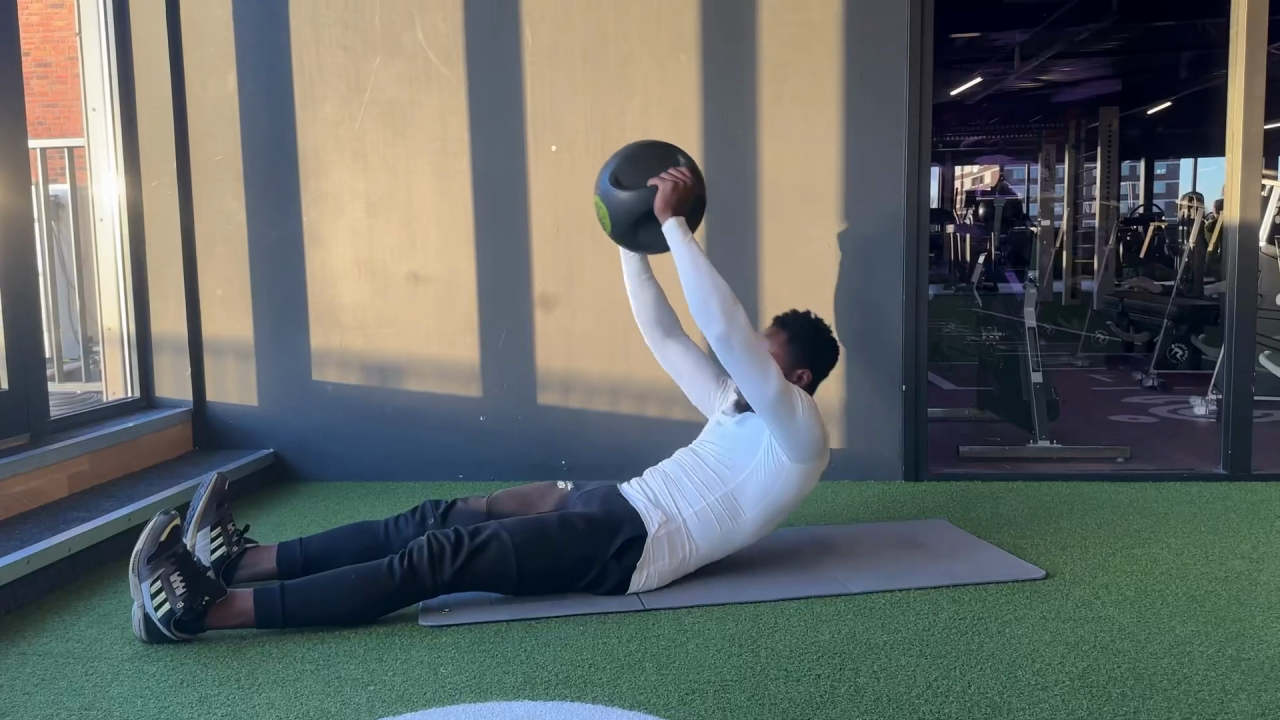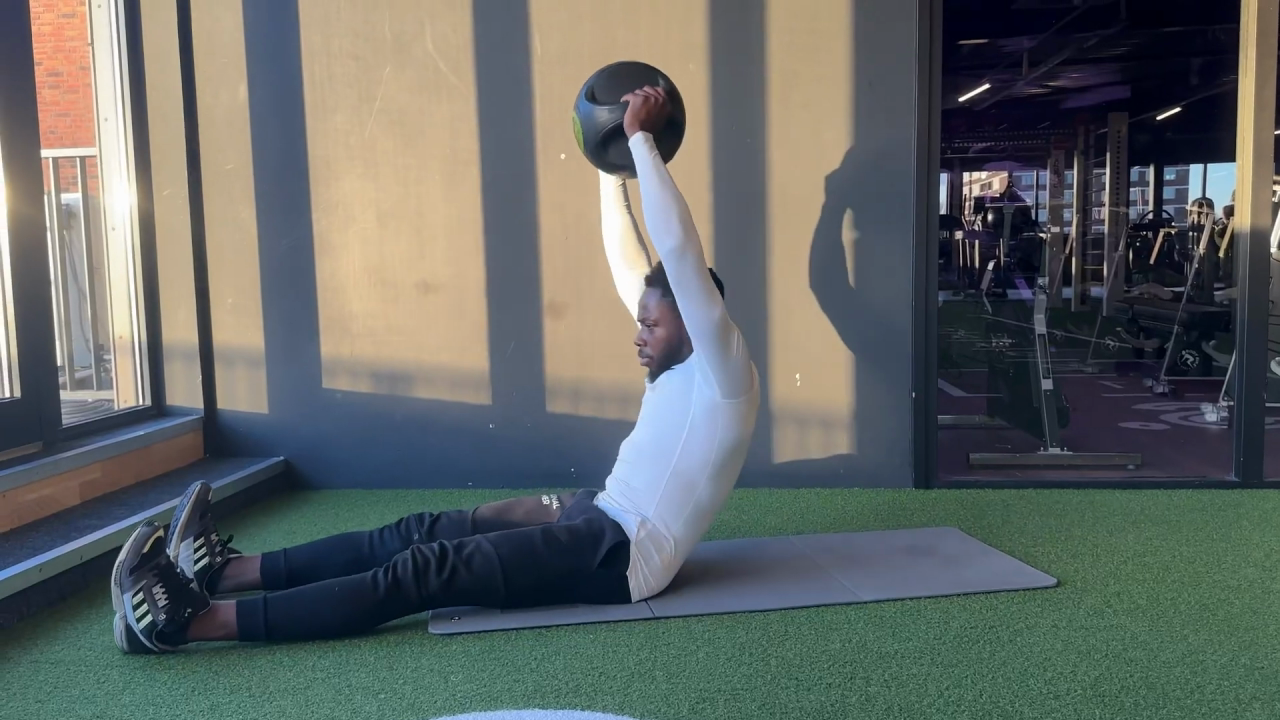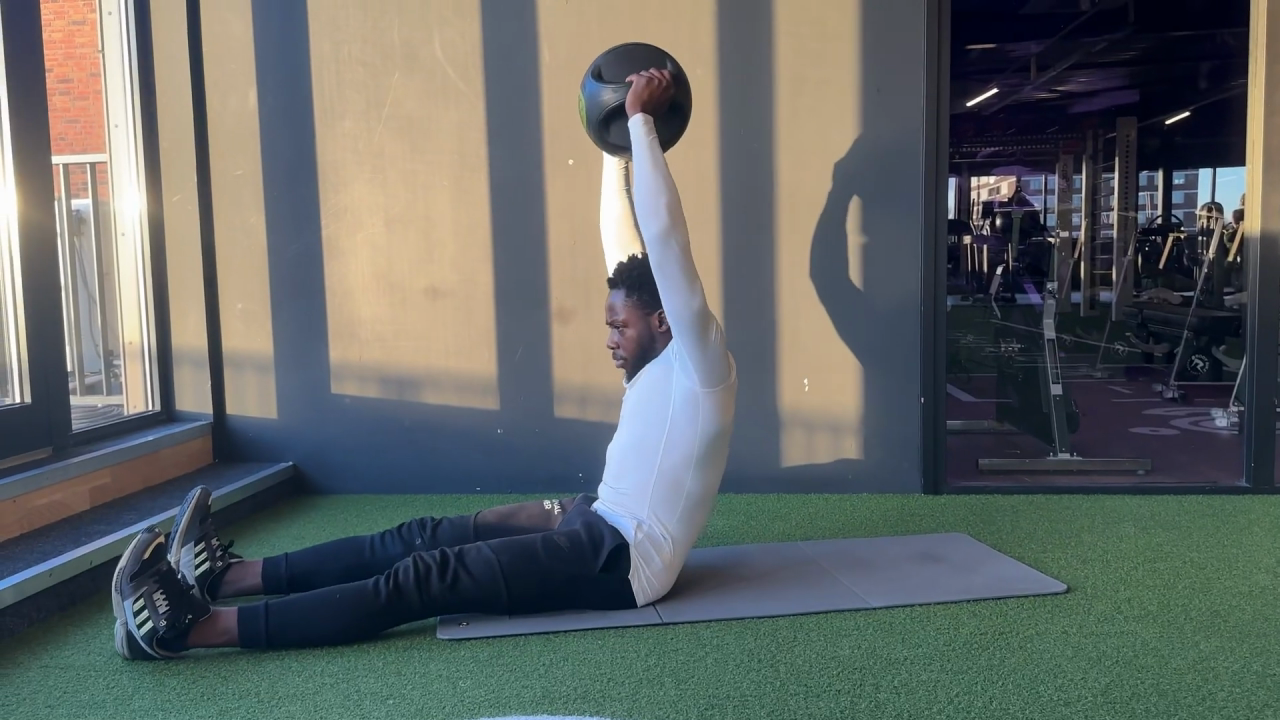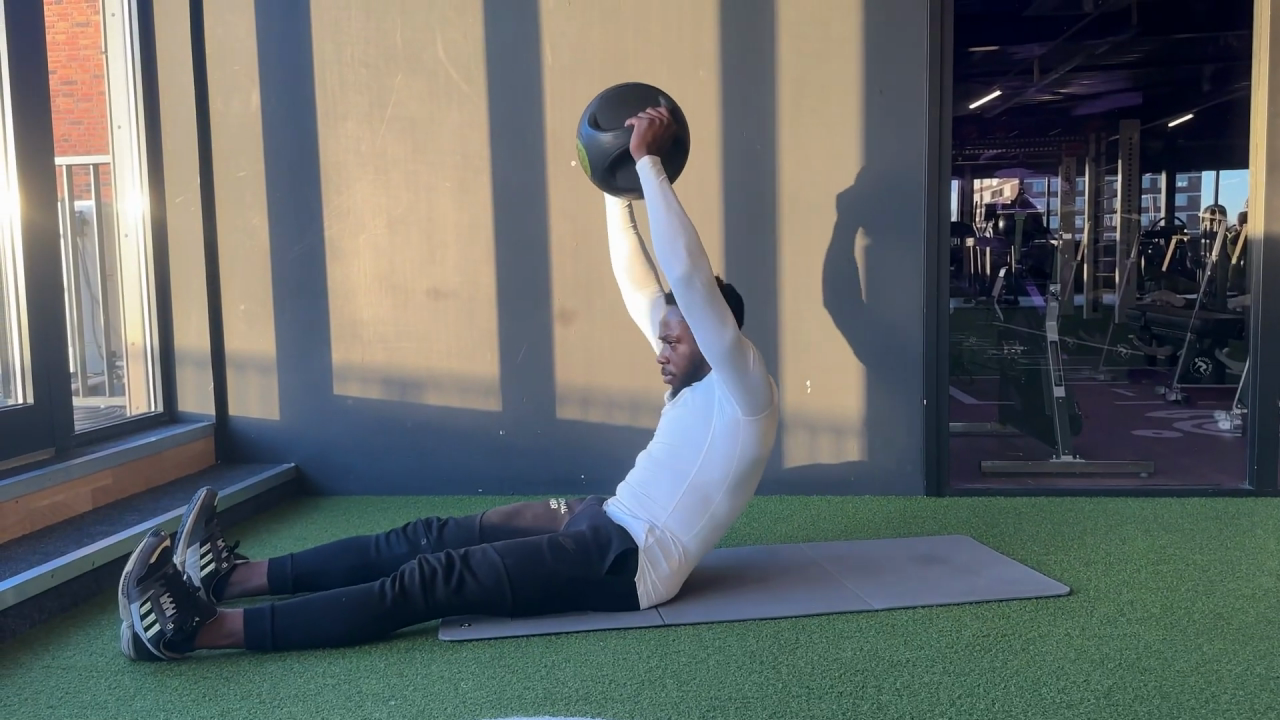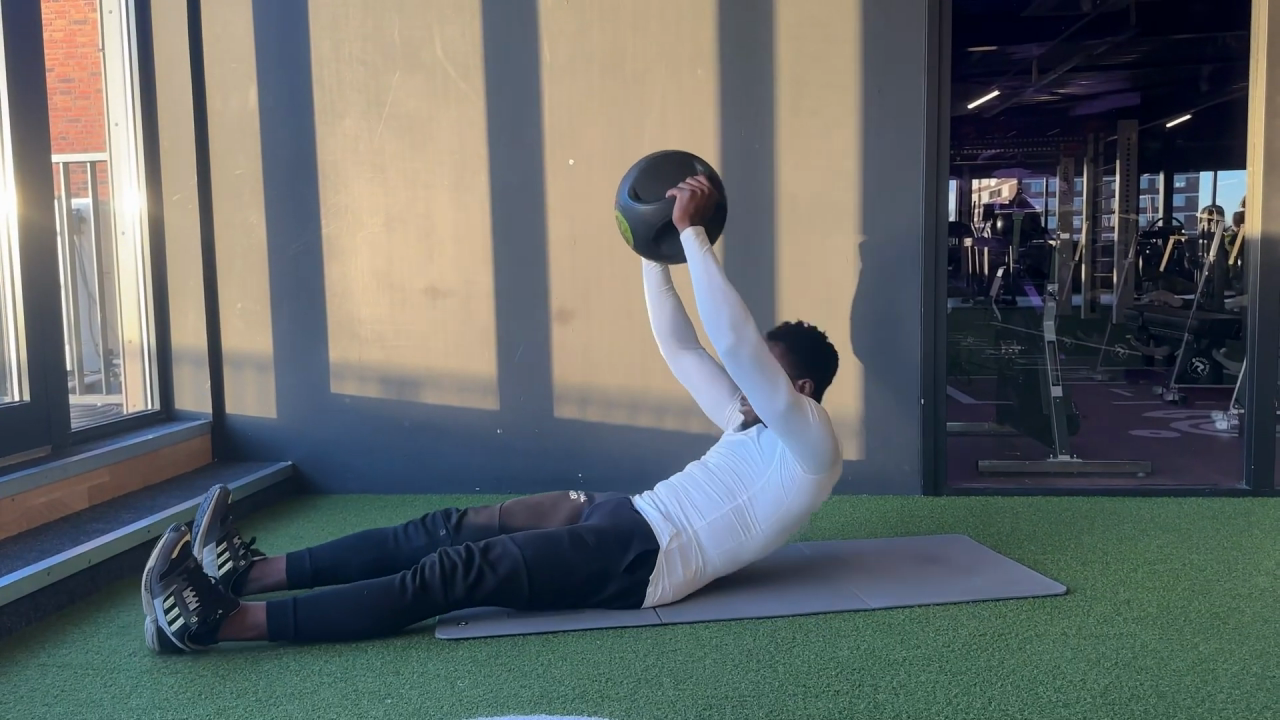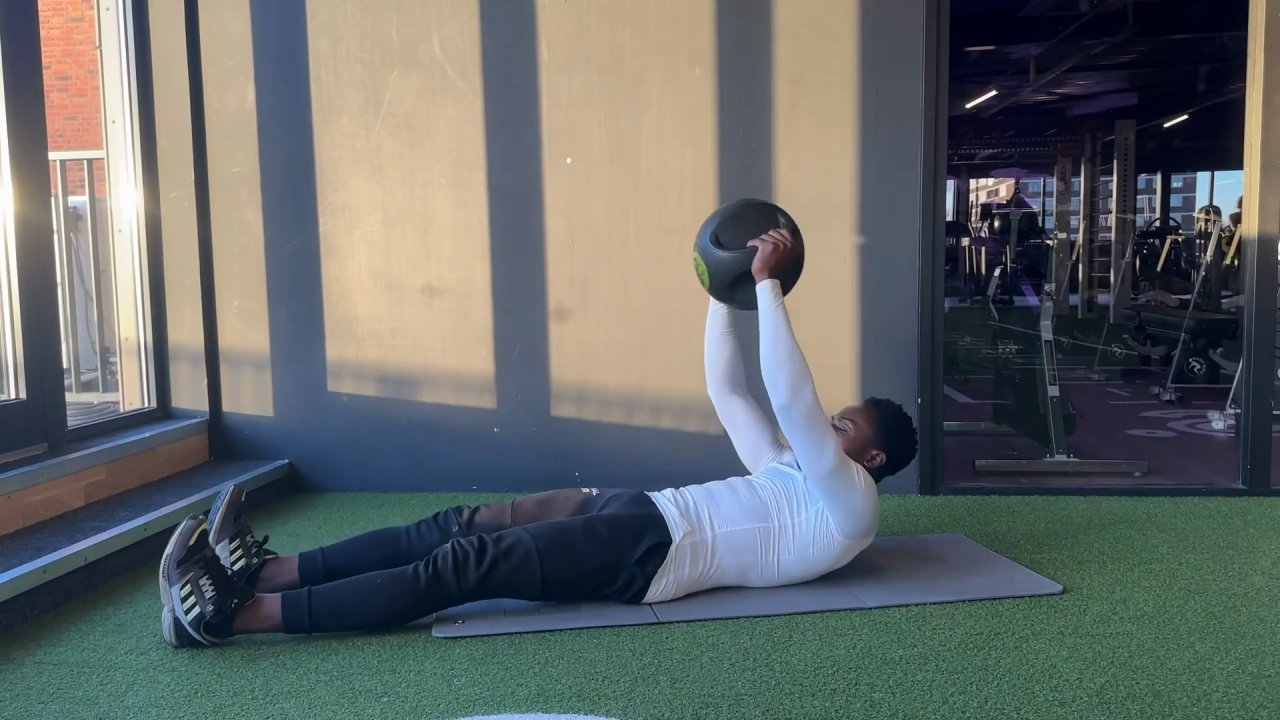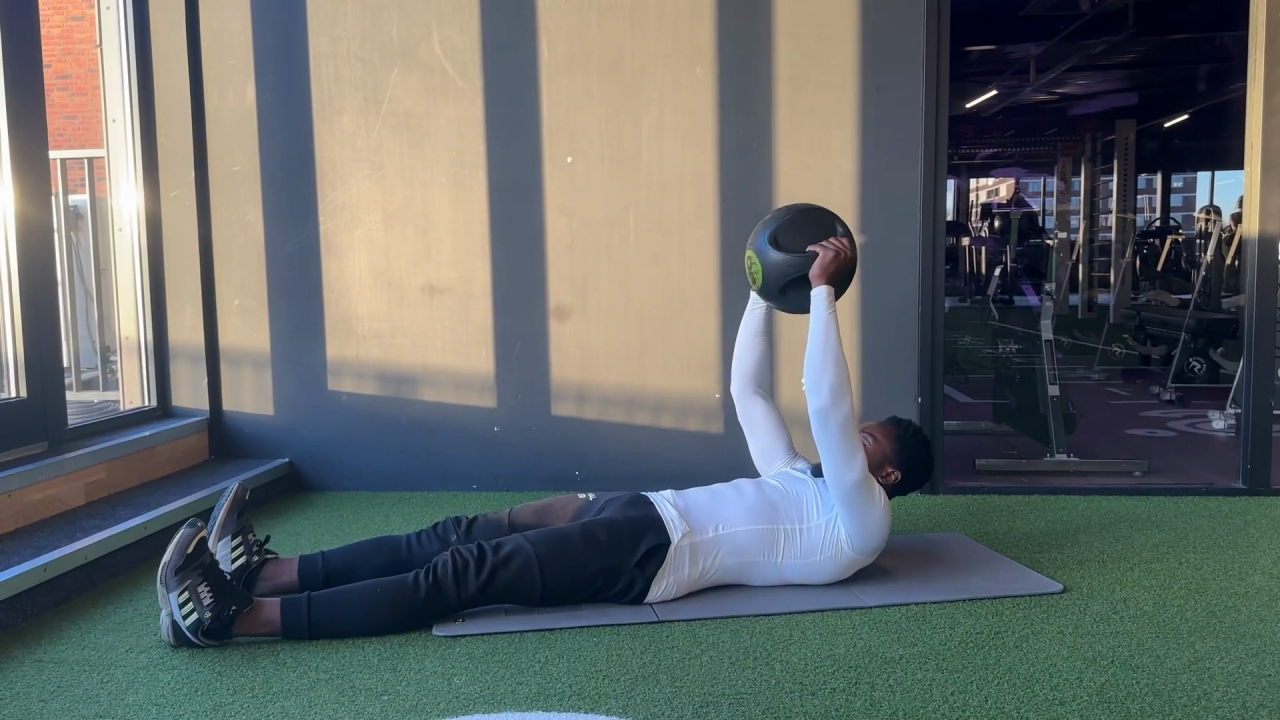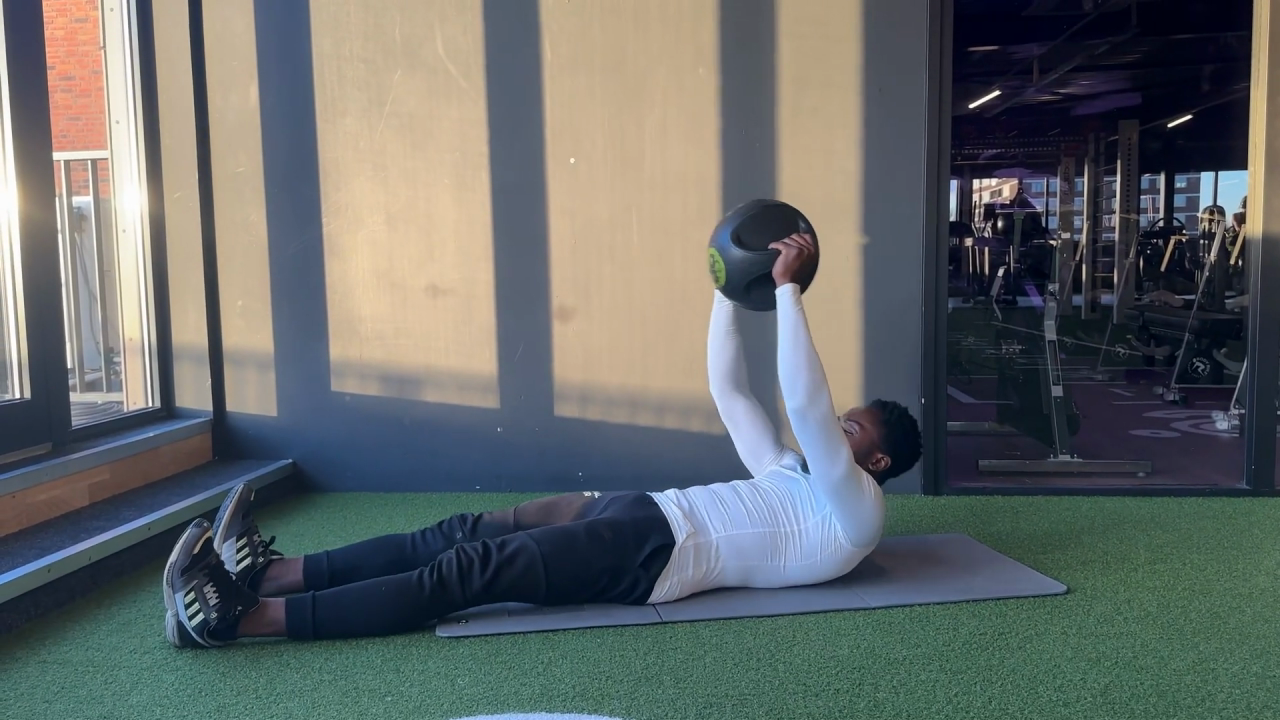
dt=0.5s
person 1, frame 1
left shoulder: (799, 434)
right shoulder: (739, 410)
left elbow: (726, 336)
right elbow: (665, 337)
left wrist: (673, 223)
left hip: (627, 543)
right hip: (611, 503)
left knee: (444, 556)
right knee: (437, 521)
left ankle: (209, 607)
right ankle: (243, 558)
person 1, frame 2
left shoulder: (725, 373)
right shoulder: (682, 364)
left elbow: (682, 255)
right elbow: (630, 263)
left wrist: (641, 137)
right wrist: (611, 169)
left hip: (621, 555)
right hip: (598, 516)
left knee: (427, 571)
right knee: (422, 533)
right ankle: (227, 569)
person 1, frame 3
left shoulder: (700, 362)
right shoulder: (663, 361)
left elbow: (666, 240)
right elbow: (626, 249)
left wrist: (641, 120)
right wrist: (615, 151)
left hip: (624, 560)
right hip: (597, 522)
left knee: (427, 578)
right knee: (423, 539)
right ankle: (231, 574)
person 1, frame 4
left shoulder: (746, 388)
right shoulder: (701, 380)
left elbow: (690, 277)
right elbow: (641, 289)
left wrist: (649, 161)
right wrist: (618, 190)
left hip: (627, 562)
right hip: (603, 521)
left knee: (436, 579)
right knee: (429, 537)
right ankle: (233, 573)
person 1, frame 5
left shoulder: (810, 442)
right shoulder: (756, 421)
left elbow: (738, 346)
right elbow: (682, 349)
left wrist: (692, 232)
right wrist: (654, 250)
left hip: (644, 559)
right hip: (621, 516)
left knee: (455, 571)
right knee: (444, 530)
left ankle: (223, 621)
right ankle: (255, 571)
person 1, frame 6
left shoulder: (851, 507)
right shoulder: (790, 474)
left elbow: (792, 401)
right elbow: (726, 392)
left wrist: (767, 284)
right wrist: (724, 289)
left hip: (648, 550)
right hip: (635, 511)
left knee: (466, 565)
right knee: (454, 527)
left ankle: (238, 612)
right ankle: (266, 568)
person 1, frame 7
left shoulder: (859, 522)
right shoulder: (797, 481)
left elbow: (829, 406)
right elbow: (749, 393)
left wrist: (823, 290)
right wrist: (765, 293)
left hip: (652, 550)
right hip: (636, 512)
left knee: (466, 571)
right knee: (458, 535)
left ankle: (237, 615)
right ankle: (266, 568)
person 1, frame 8
left shoulder: (857, 512)
right shoulder: (793, 473)
left elbow: (808, 407)
right elbow: (728, 389)
left wrist: (787, 288)
right wrist: (730, 288)
left hip: (656, 551)
right hip: (638, 512)
left knee: (472, 570)
right knee: (459, 534)
left ankle: (240, 616)
right ankle: (269, 572)
